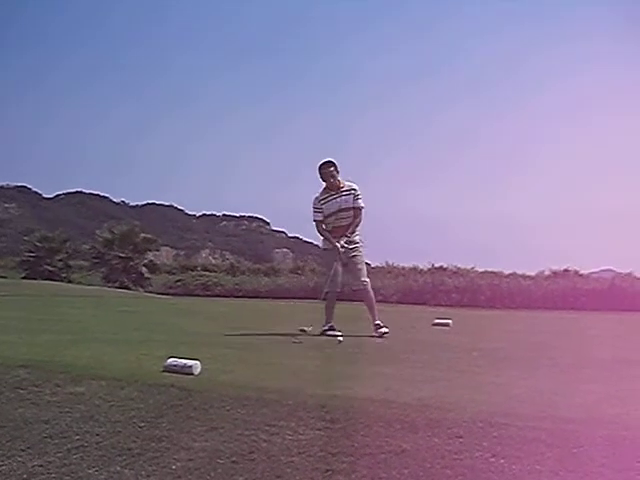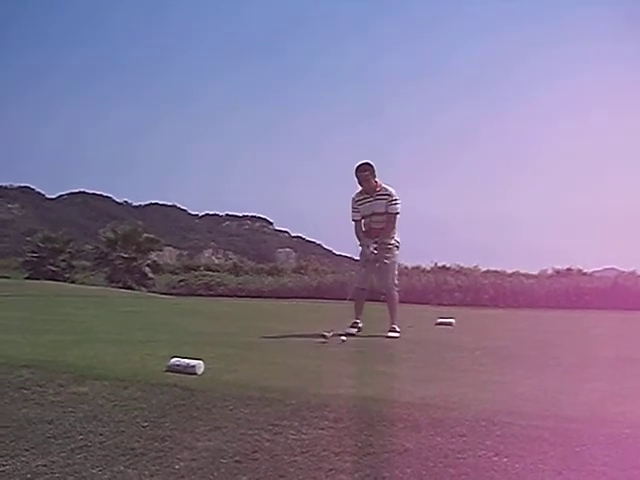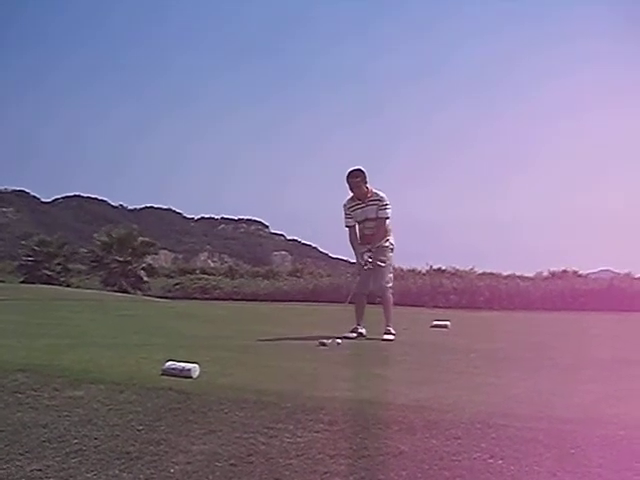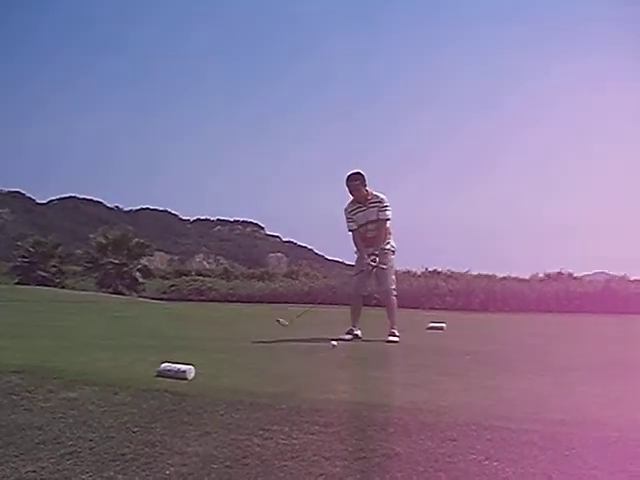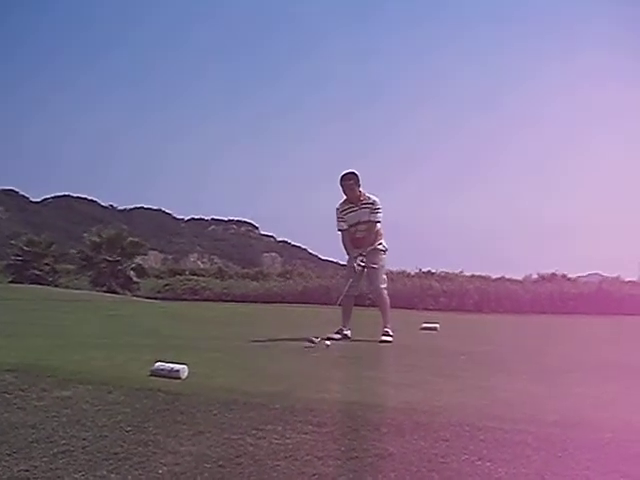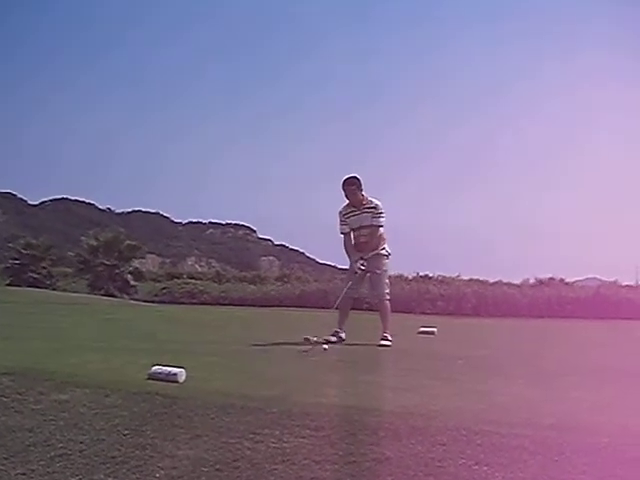
dt=0.5s
person 1, frame 1
left shoulder: (353, 190)
right shoulder: (319, 199)
left elbow: (358, 217)
right elbow: (319, 226)
left wrist: (345, 237)
right wrist: (334, 242)
left hip: (352, 242)
right hip: (331, 245)
left knee: (363, 282)
right knee: (332, 285)
left ankle: (376, 321)
right ankle: (328, 324)
person 1, frame 2
left shoulder: (389, 194)
right shoulder: (357, 199)
left elbow: (391, 224)
right elbow: (358, 226)
left wrist: (377, 242)
right wrist: (366, 244)
left hip: (387, 243)
right hip: (368, 244)
left knee: (389, 285)
right knee: (361, 283)
left ankle: (394, 325)
right ankle: (357, 321)
person 1, frame 3
left shoulder: (380, 199)
right shoulder: (349, 205)
left elbow: (381, 228)
right elbow: (352, 232)
left wrist: (370, 250)
right wrist: (359, 253)
left hip: (382, 245)
right hip: (363, 249)
left knee: (383, 286)
right knee: (360, 288)
left ankle: (389, 327)
right ankle: (359, 326)
person 1, frame 4
left shoulder: (380, 200)
right shoulder: (349, 209)
left elbow: (382, 229)
right elbow: (356, 235)
left wrist: (376, 252)
right wrist: (365, 255)
left hip: (383, 248)
right hip: (364, 251)
left knee: (388, 289)
right knee: (357, 290)
left ankle: (393, 330)
right ankle: (354, 328)
person 1, frame 5
left shoulder: (373, 202)
right shoulder: (341, 209)
left elbow: (372, 231)
right elbow: (345, 235)
left wrist: (363, 253)
right wrist: (353, 256)
left hip: (374, 248)
right hip: (355, 252)
left knee: (379, 288)
right knee: (348, 289)
left ankle: (387, 328)
right ankle: (345, 328)
person 1, frame 6
left shoulder: (375, 206)
right shoulder: (344, 212)
left elbow: (374, 235)
right elbow: (347, 239)
left wrist: (364, 257)
right wrist: (354, 259)
left hip: (377, 253)
right hip: (357, 256)
left knee: (381, 294)
right knee: (348, 292)
left ankle: (386, 334)
right ankle: (339, 331)
